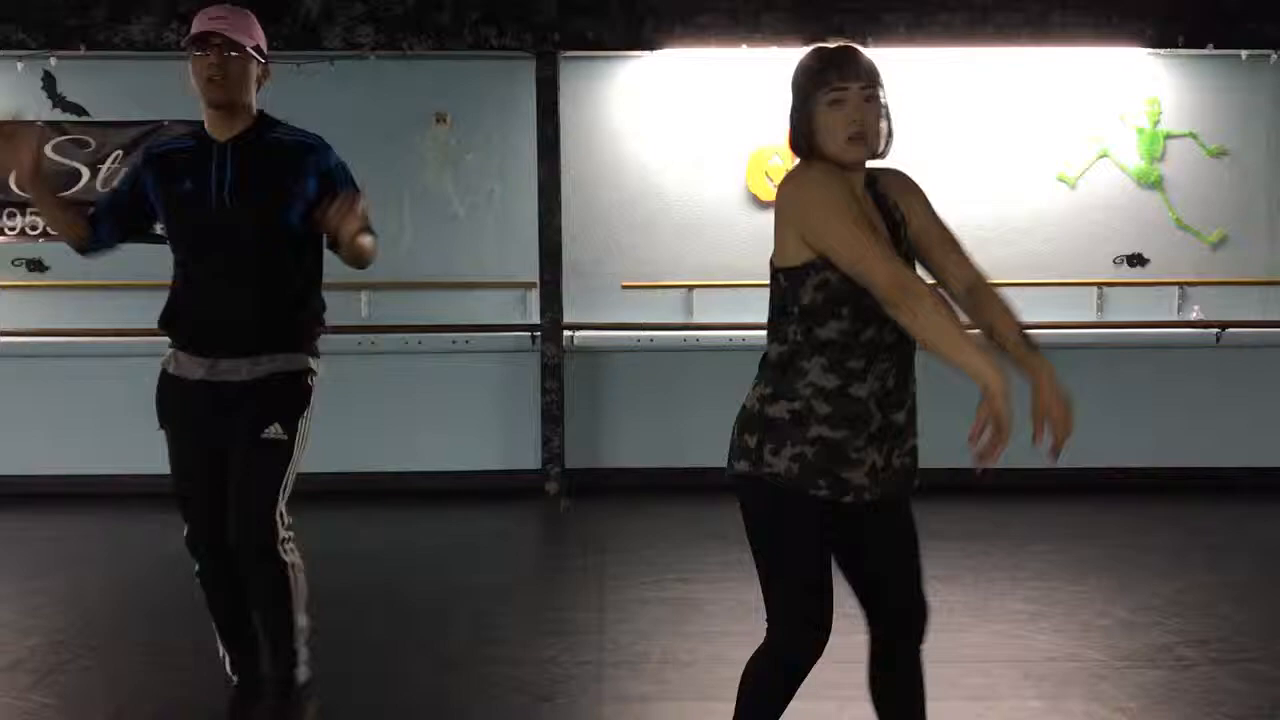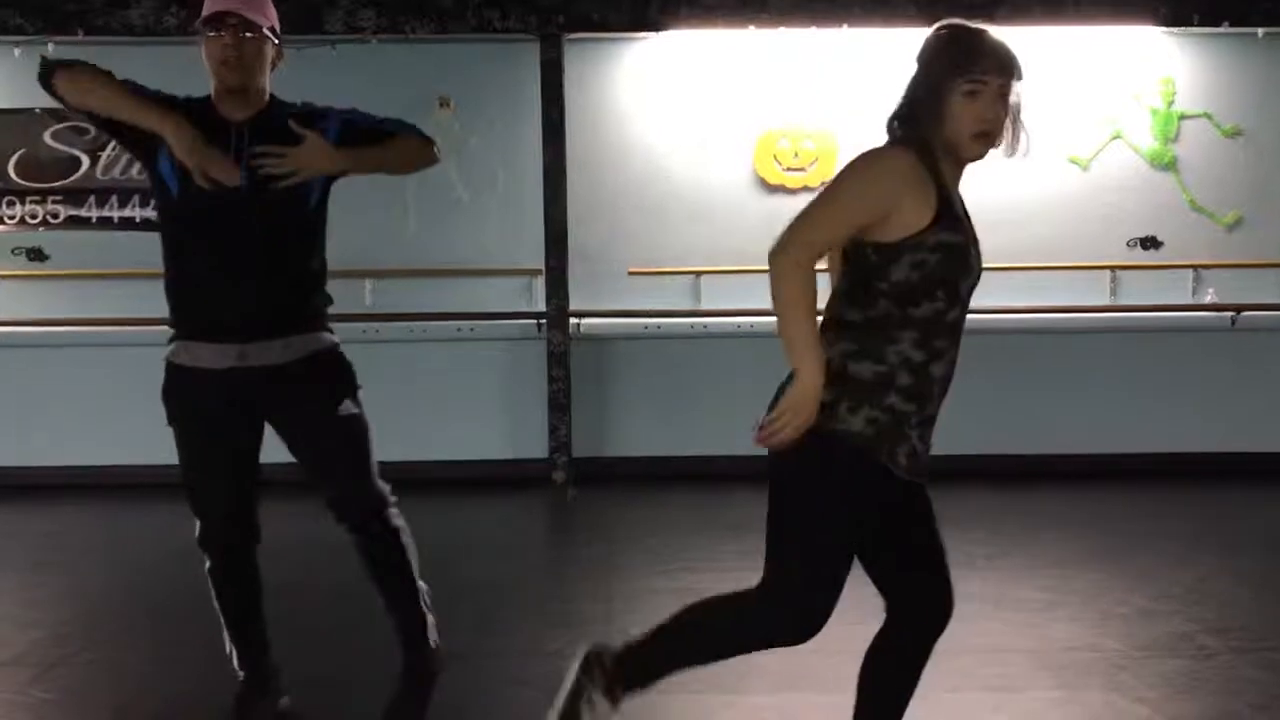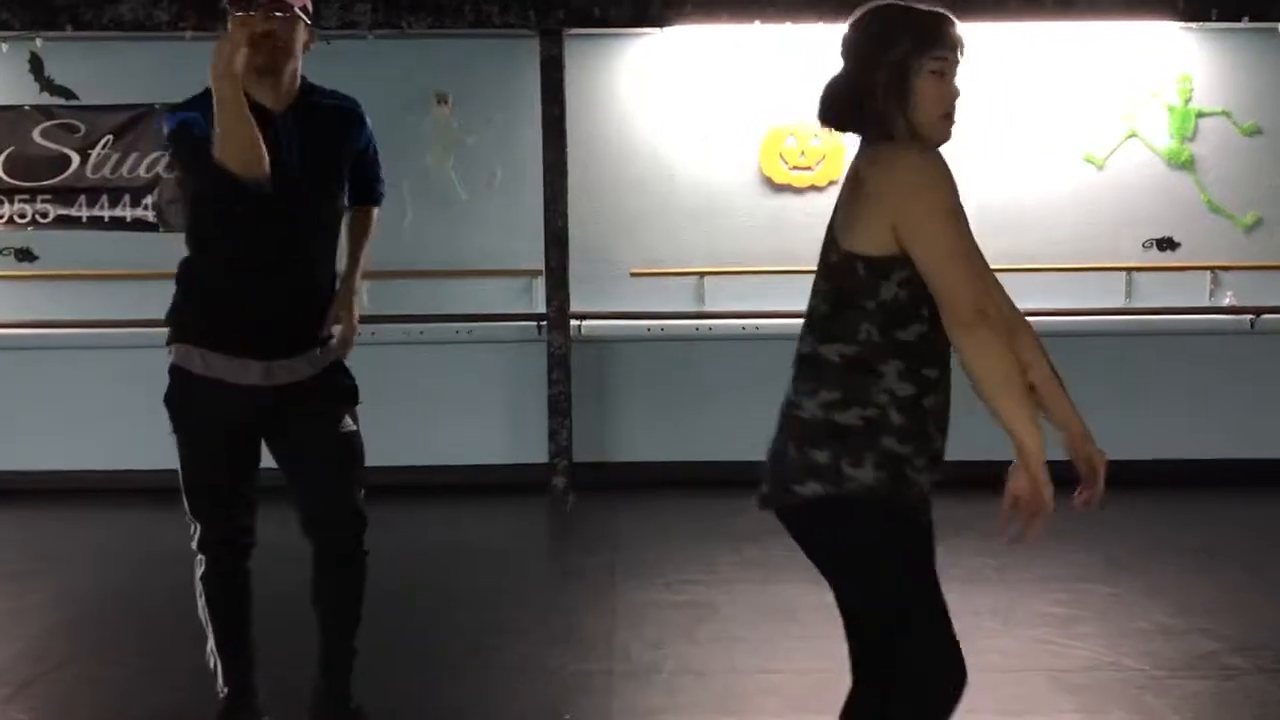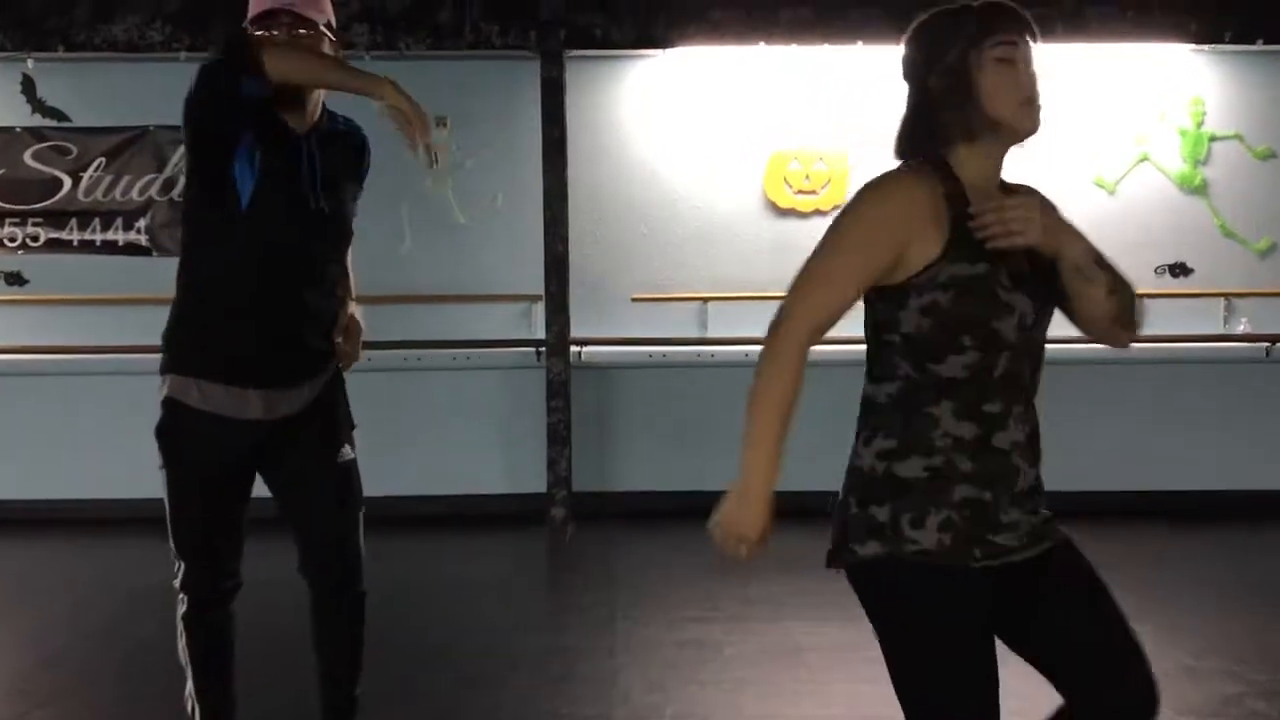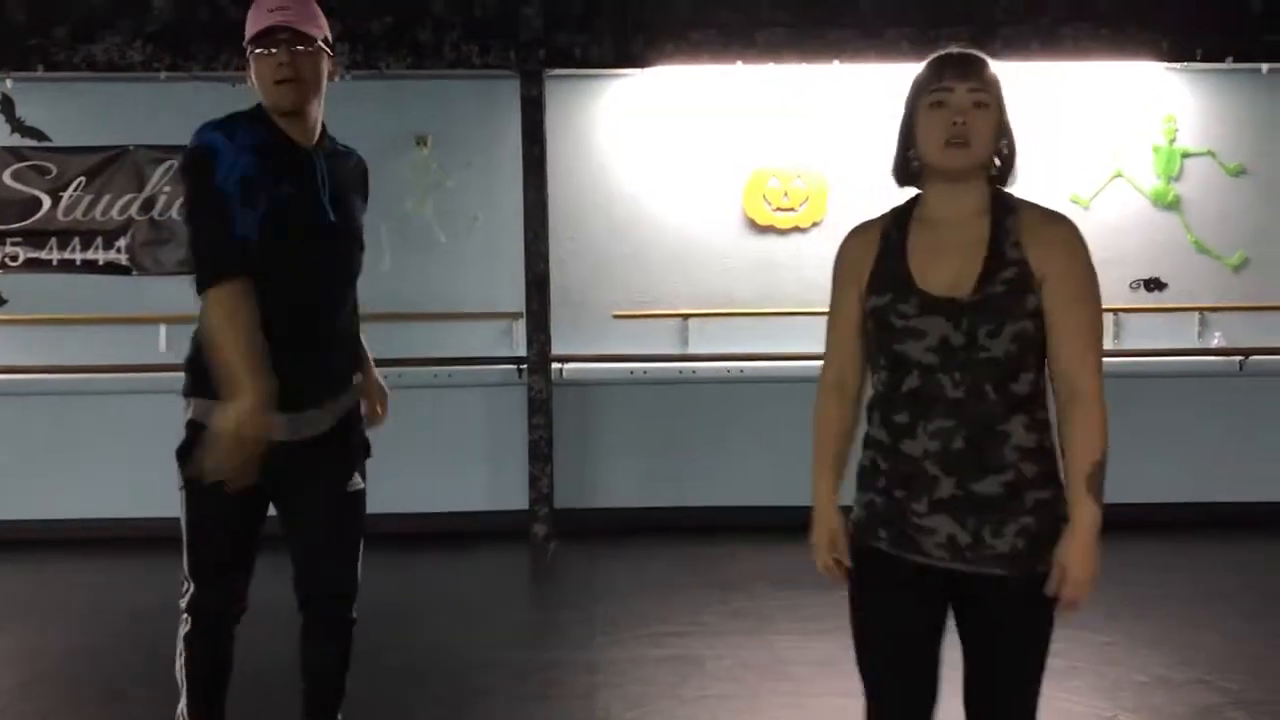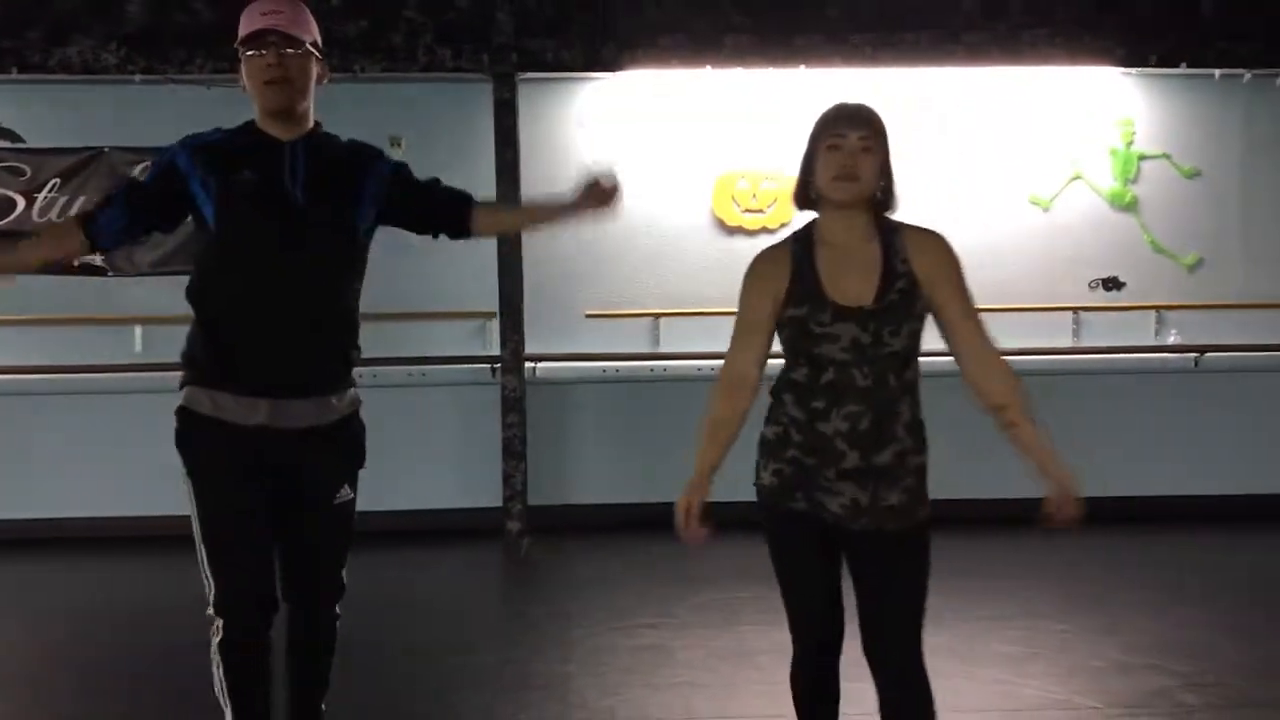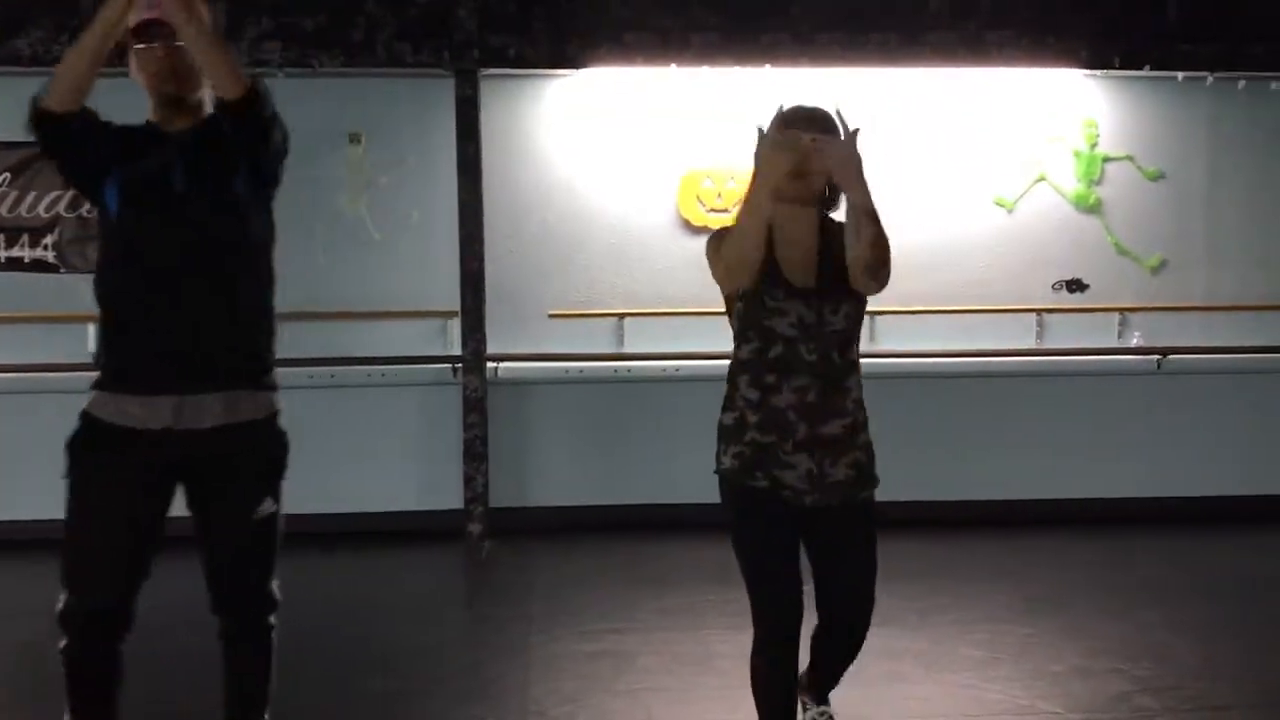
dt=0.5s
person 1, frame 1
left shoulder: (303, 156)
right shoulder: (164, 163)
left elbow: (358, 252)
right elbow: (87, 233)
left wrist: (351, 232)
left hip: (273, 367)
right hip: (189, 371)
left knee: (259, 526)
right knee: (207, 536)
person 1, frame 2
left shoulder: (313, 129)
right shoulder: (171, 125)
left elbow: (423, 150)
right elbow: (60, 77)
left wrist: (336, 160)
right wrist: (169, 124)
left hip: (298, 351)
right hip: (201, 362)
left knee: (360, 498)
right knee: (223, 530)
left ankle: (420, 651)
person 1, frame 3
left shoulder: (343, 119)
right shoulder: (194, 119)
left elbow: (366, 203)
right elbow: (244, 176)
left wrist: (350, 285)
right wrist: (228, 71)
left hip: (310, 363)
right hip: (212, 367)
left knee: (340, 528)
right knee: (221, 541)
person 1, frame 4
left shoulder: (347, 144)
right shoulder: (223, 123)
right elbow: (237, 62)
left wrist: (346, 307)
right wrist: (382, 89)
left hip: (308, 395)
right hip: (207, 397)
left knee: (338, 571)
right knee: (206, 583)
person 1, frame 5
left shoulder: (345, 166)
right shoulder: (223, 149)
right elbow: (223, 271)
left wrist: (361, 365)
right wrist: (246, 391)
left hip: (329, 419)
right hip: (234, 415)
left knee: (332, 597)
right knee: (211, 602)
person 1, frame 6
left shoulder: (363, 168)
right shoulder: (203, 159)
left elbow: (461, 214)
right elbow: (106, 224)
left wrist: (565, 209)
left hip: (323, 418)
right hip: (223, 416)
left knee: (318, 594)
right knee: (240, 601)
person 1, frame 7
left shoulder: (248, 136)
right shoulder: (111, 148)
left elbow: (244, 98)
right elbow: (50, 115)
left hip: (237, 415)
right hip: (124, 416)
left knee: (246, 600)
right knee: (90, 608)
person 2, frame 1
left shoulder: (897, 194)
right shoulder: (808, 188)
left elbow: (968, 287)
right elbow: (900, 291)
left wrist: (1039, 372)
right wrist: (989, 381)
left hip: (875, 459)
right hip: (786, 459)
left knee: (902, 620)
right knee: (800, 632)
person 2, frame 2
left shoulder: (940, 184)
right shoulder: (894, 170)
right elbow: (790, 257)
right wrist: (812, 374)
left hip: (886, 442)
right hip: (840, 430)
left knee: (924, 606)
right knee: (793, 607)
person 2, frame 3
left shoulder: (890, 175)
right shoulder: (907, 171)
left elbow: (995, 311)
right elbow: (972, 319)
left wrist: (1072, 426)
right wrist: (1031, 455)
left hip: (871, 470)
right hip: (846, 473)
person 2, frame 4
left shoulder: (1024, 209)
right shoulder: (905, 200)
left elbow: (1119, 326)
right elbow: (792, 331)
left wrist: (1068, 246)
right wrist: (754, 483)
left hip: (1010, 522)
right hip: (912, 530)
person 2, frame 5
left shoulder: (1047, 240)
right shoulder: (868, 247)
left elbow: (1078, 388)
right elbow: (841, 381)
left wrist: (1084, 520)
right wrist: (824, 504)
left hip: (1014, 528)
right hip: (892, 523)
person 2, frame 6
left shoulder: (923, 253)
right shoulder: (775, 267)
left elbow: (979, 360)
right elbow: (738, 378)
left wrist: (1046, 460)
right wrist: (699, 481)
left hip: (892, 488)
right hip: (795, 484)
left knee: (897, 659)
right knee: (815, 644)
person 2, frame 7
left shoulder: (849, 242)
right shoulder: (734, 242)
left elbow: (872, 275)
right elbow: (734, 276)
left wrist: (859, 192)
right wrist: (764, 191)
left hip: (841, 461)
right hip: (755, 464)
left knee: (849, 613)
right knee: (776, 620)
